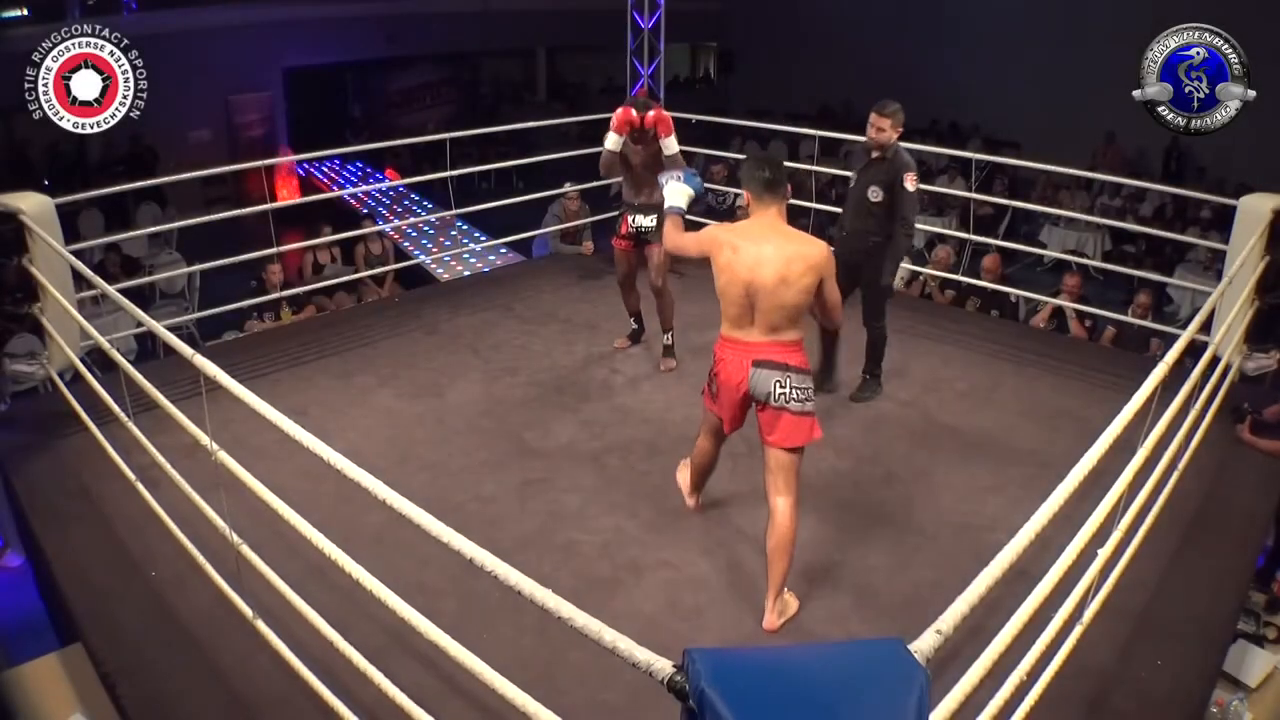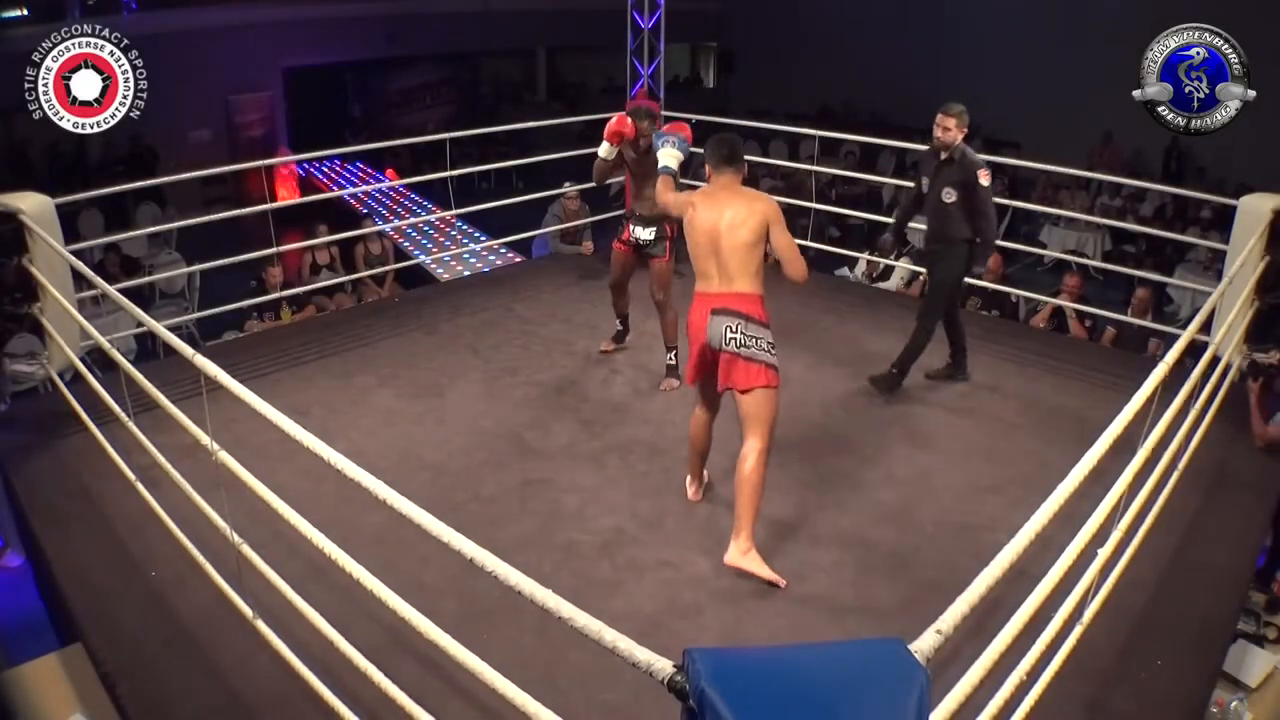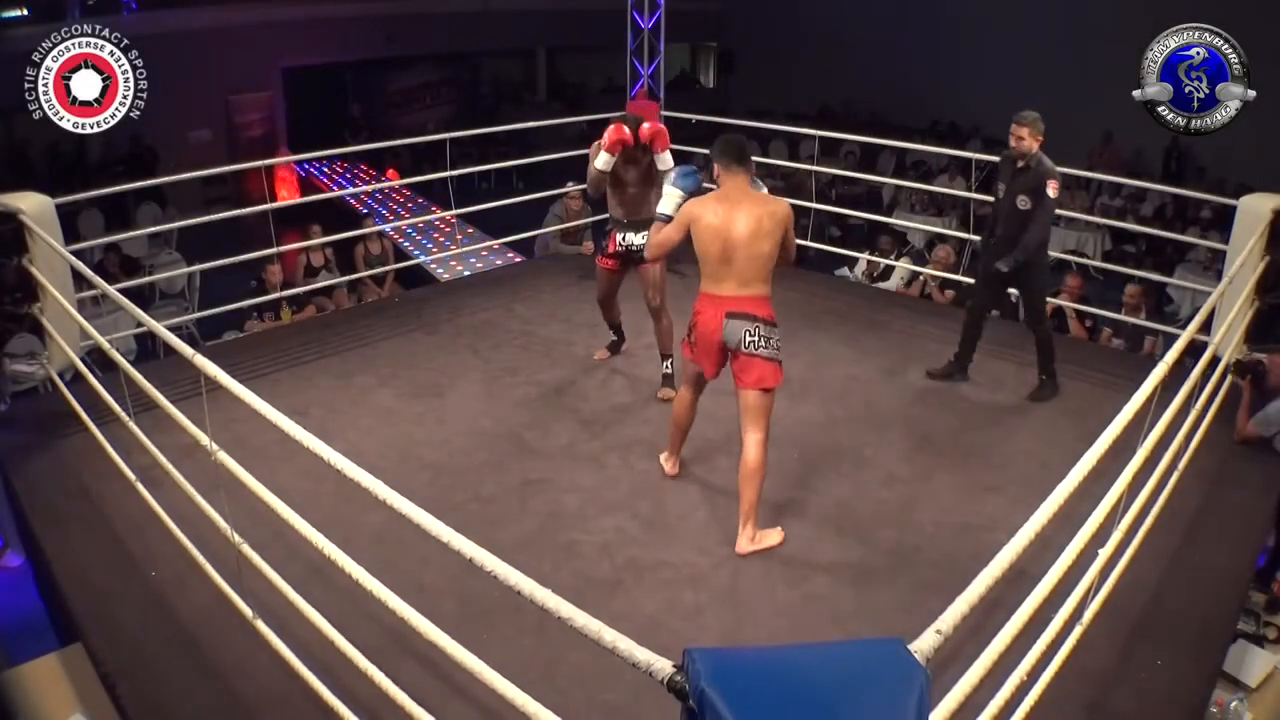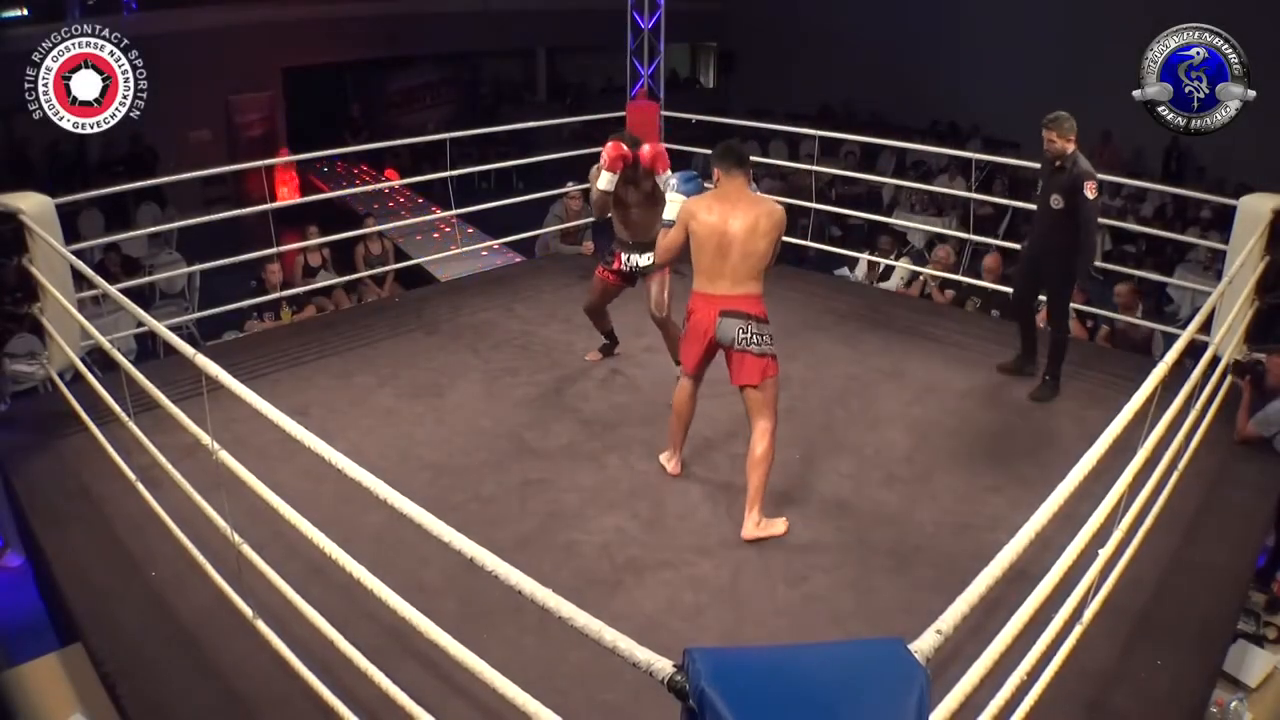
dt=0.5s
person 1, frame 1
left shoulder: (721, 239)
right shoulder: (815, 252)
left elbow: (670, 241)
right elbow: (833, 321)
left wrist: (675, 201)
left hip: (732, 360)
right hip: (785, 370)
left knee: (712, 432)
right knee: (782, 496)
left ankle: (693, 487)
right ankle: (775, 605)
person 1, frame 2
left shoulder: (691, 203)
right shoulder: (763, 206)
left elbow: (661, 196)
right elbow: (798, 274)
left wrist: (668, 159)
left hip: (702, 315)
right hip: (745, 320)
left knee: (705, 405)
right knee: (757, 438)
left ankle: (695, 481)
right ankle: (741, 545)
person 1, frame 3
left shoulder: (695, 209)
right shoulder: (779, 210)
left elbow: (652, 252)
right elbow: (788, 257)
left wrist: (668, 201)
left hip: (709, 314)
right hip: (755, 321)
left knee: (689, 388)
right knee: (756, 432)
left ankle: (672, 457)
right ankle: (747, 532)
person 1, frame 4
left shoulder: (693, 208)
right shoulder: (774, 212)
left elbow: (661, 257)
left wrist: (672, 206)
left hip: (703, 312)
right hip: (747, 319)
left knee: (689, 379)
right knee: (764, 422)
left ankle: (673, 456)
right ankle: (754, 519)
person 2, frame 1
left shoulder: (903, 167)
right shoulder: (860, 153)
left elbow: (905, 225)
left wrist: (890, 267)
left hip: (877, 252)
right hip: (847, 244)
left knee: (873, 319)
left ankle: (871, 378)
right ankle: (826, 372)
person 2, frame 2
left shoulder: (972, 166)
right shoulder: (928, 157)
left elbow: (986, 216)
right elbow: (917, 197)
left wrist: (982, 258)
right wrist: (897, 229)
left hip: (956, 249)
right hip: (933, 245)
left knee: (928, 314)
right knee: (947, 308)
left ankle: (897, 373)
right ankle: (957, 365)
person 2, frame 3
left shoulder: (1047, 175)
right shoulder: (1006, 162)
left elbow: (1040, 225)
left wrist: (1014, 258)
right wrist: (987, 239)
left hip: (1030, 259)
right hip: (998, 251)
left knee: (1036, 320)
right knee: (976, 308)
left ankle: (1048, 379)
right ankle: (959, 365)
person 2, frame 4
left shoulder: (1083, 175)
right shoulder: (1049, 162)
left elbow: (1089, 228)
left wrist: (1082, 271)
left hip: (1062, 257)
right hip: (1035, 248)
left knee: (1057, 319)
right knee: (1020, 303)
left ankle: (1051, 379)
right ankle: (1027, 358)
person 3, frame 1
left shoulder: (662, 136)
right shoulder: (618, 138)
left elbow: (679, 172)
right elbow: (605, 172)
left wrist: (667, 138)
right wrist: (615, 135)
left hip: (658, 215)
right hip: (629, 214)
left knee: (657, 283)
right knee: (624, 279)
left ankle: (668, 344)
right ankle: (637, 328)
person 3, frame 2
right shoulder: (624, 145)
right elbow: (599, 178)
right wrist: (609, 144)
left hip: (660, 227)
right hip: (632, 223)
left knee: (660, 298)
right knee: (616, 282)
left ankle: (672, 364)
right ankle: (622, 331)
person 3, frame 3
left shoulder: (652, 150)
right shoulder: (600, 149)
right elbow: (594, 190)
left wrist: (662, 153)
right wrist: (608, 153)
left hip: (649, 233)
right hip: (617, 233)
left knee: (655, 304)
right knee: (604, 296)
left ankle: (667, 373)
right ankle: (617, 340)
person 3, frame 4
left shoulder: (653, 169)
right shoulder: (600, 172)
right elbow: (598, 212)
left wrist: (663, 173)
right wrist: (610, 172)
left hip: (654, 252)
right hip: (622, 251)
left knee: (660, 314)
right knee: (592, 306)
right ankle: (610, 343)
